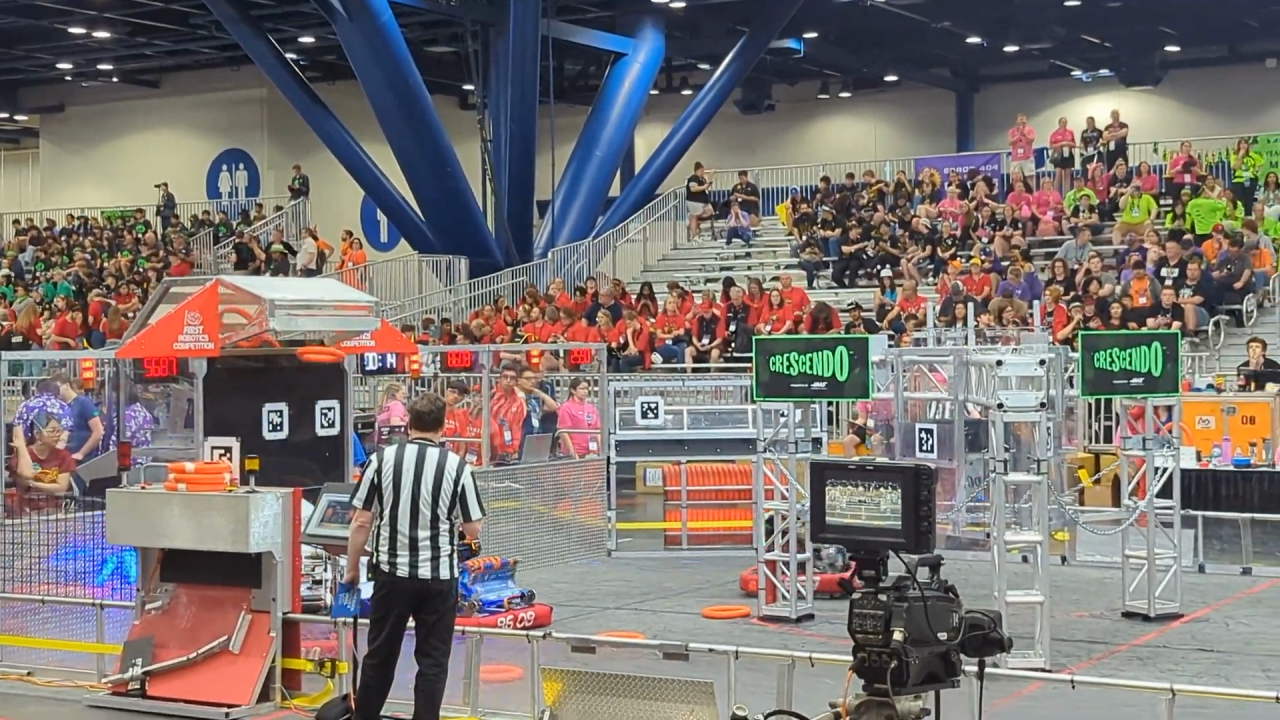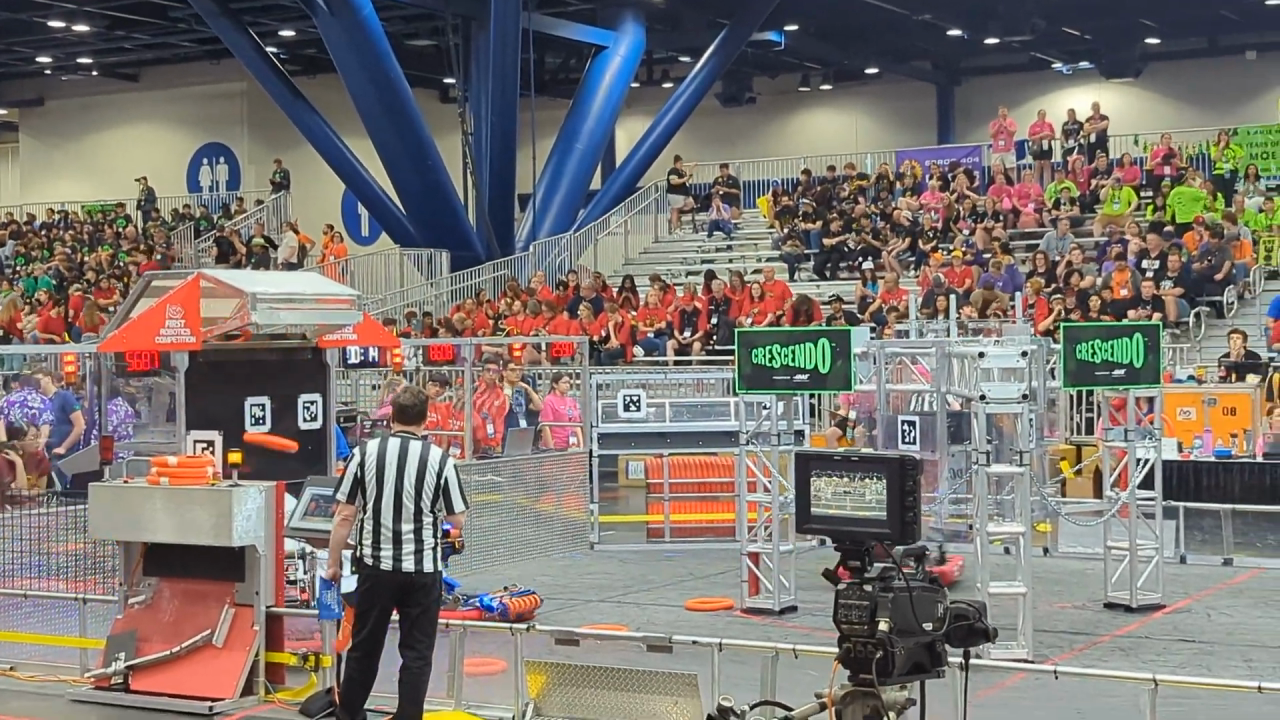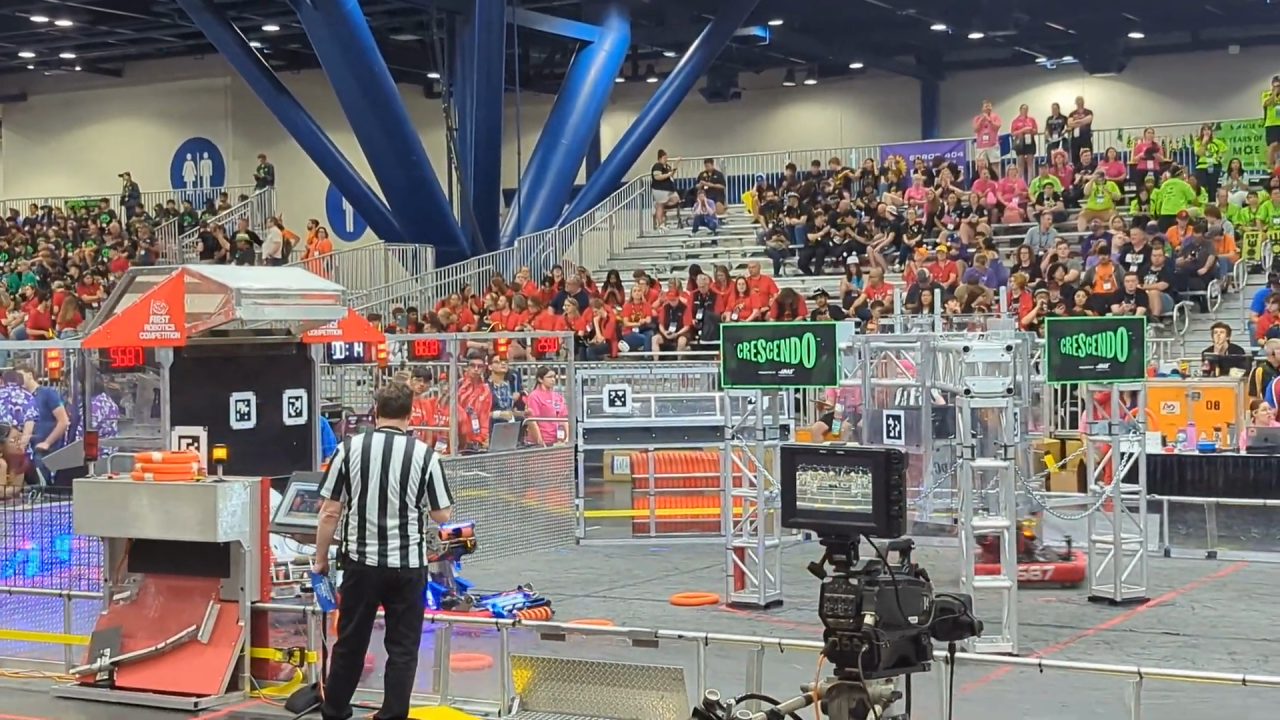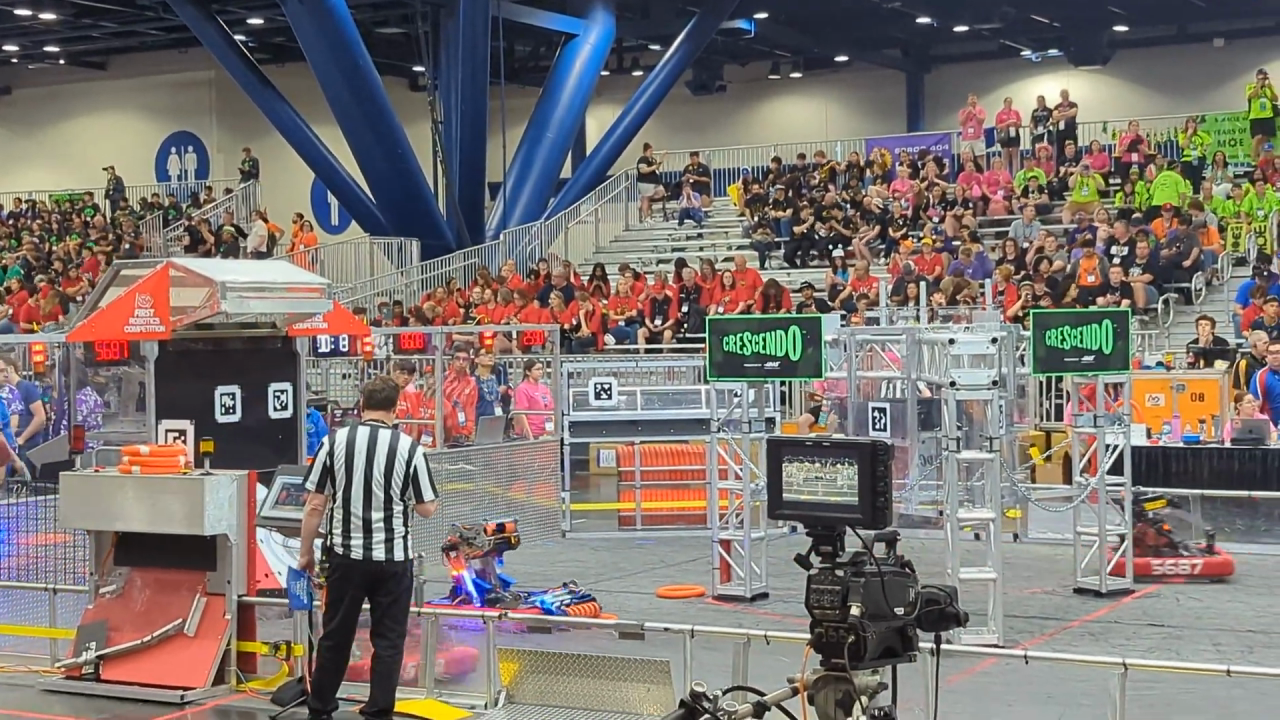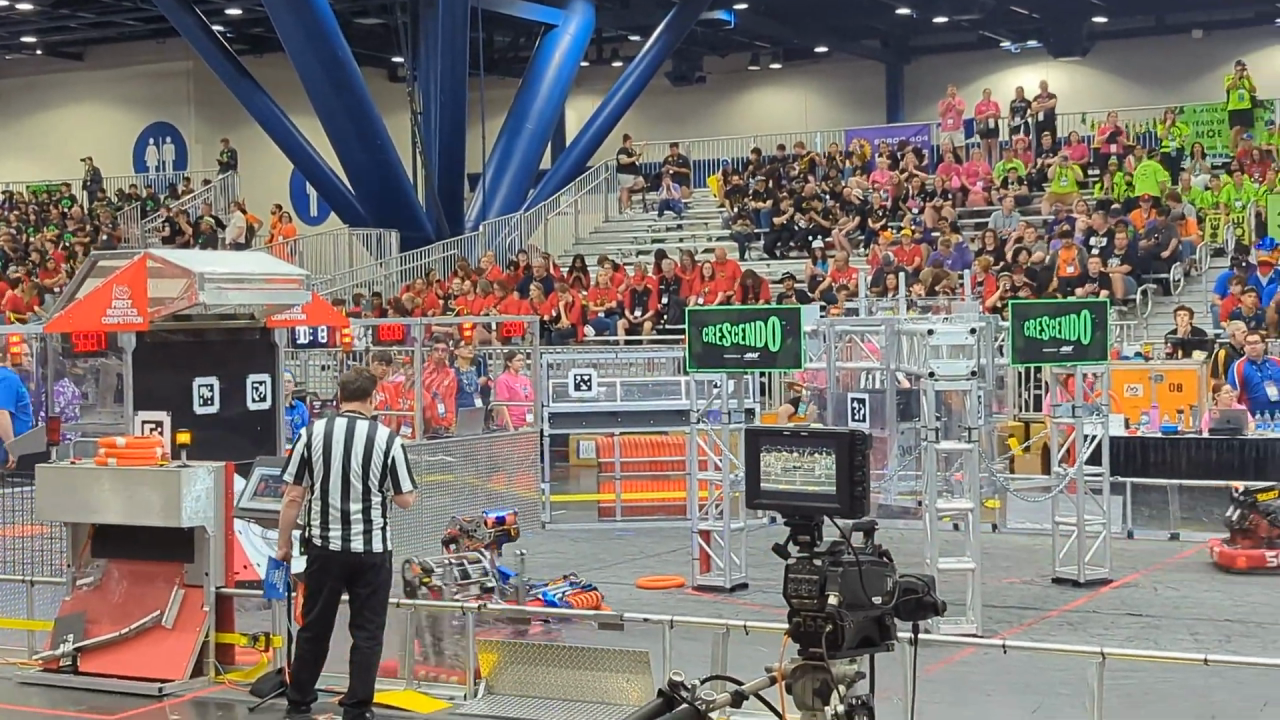
dt=0.3s
person 1, frame 1
left shoulder: (381, 459)
right shoulder: (457, 466)
left elbow: (361, 523)
right elbow: (473, 529)
left wrist: (352, 568)
left hip: (392, 573)
right hip: (438, 576)
left knee: (379, 654)
right knee: (433, 660)
person 1, frame 2
left shoulder: (365, 453)
right shoulder: (440, 459)
left elbow: (345, 516)
right elbow: (458, 521)
left wrist: (333, 563)
left hip: (375, 567)
right hip: (422, 569)
left knee: (364, 647)
right knee: (417, 653)
person 1, frame 3
left shoulder: (349, 448)
right shoulder: (424, 454)
left elbow: (330, 512)
right elbow: (442, 516)
left wrist: (321, 558)
left hip: (360, 562)
right hip: (407, 565)
left knee: (349, 643)
right knee: (402, 648)
person 1, frame 4
left shoulder: (334, 441)
right shoulder: (409, 448)
left elbow: (315, 505)
right elbow: (427, 509)
left wrist: (306, 552)
left hip: (345, 556)
right hip: (392, 558)
left knee: (335, 636)
right knee: (388, 641)
person 1, frame 5
left shoulder: (312, 433)
right shoulder: (387, 438)
left elbow: (293, 497)
right elbow: (406, 500)
left wrist: (284, 544)
left hip: (324, 547)
right hip: (371, 550)
left knee: (314, 627)
right knee: (367, 632)
